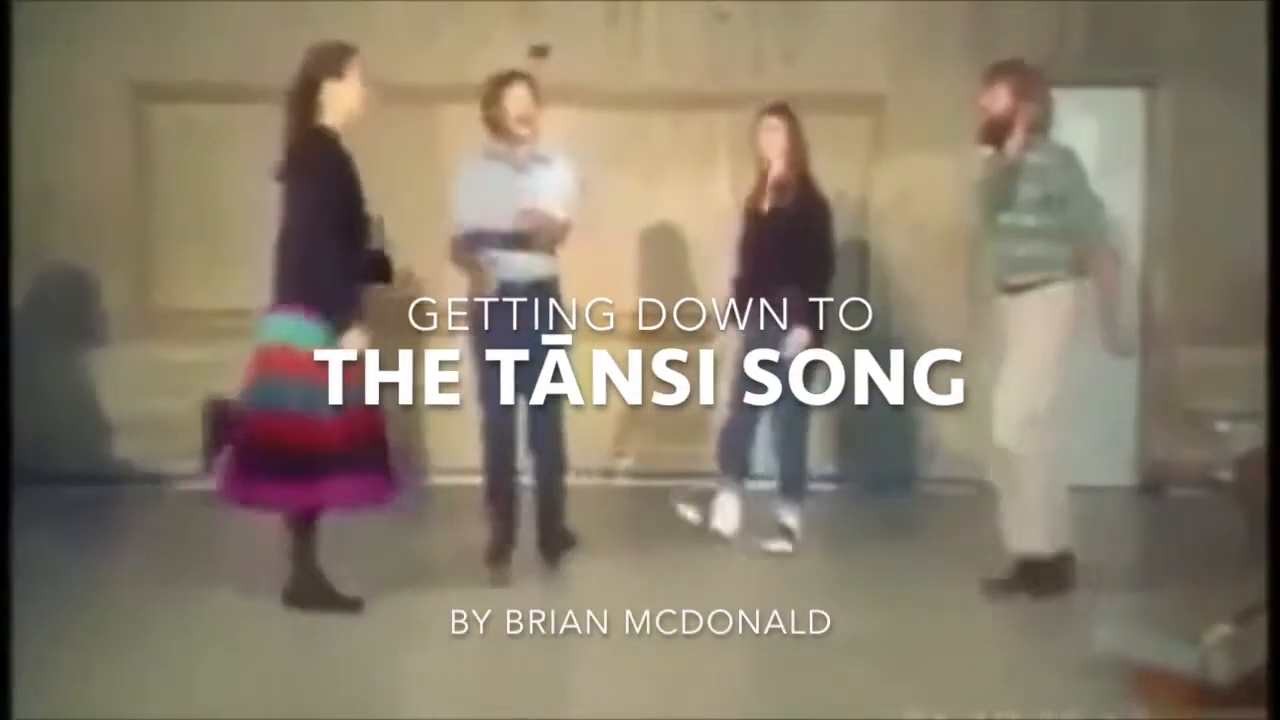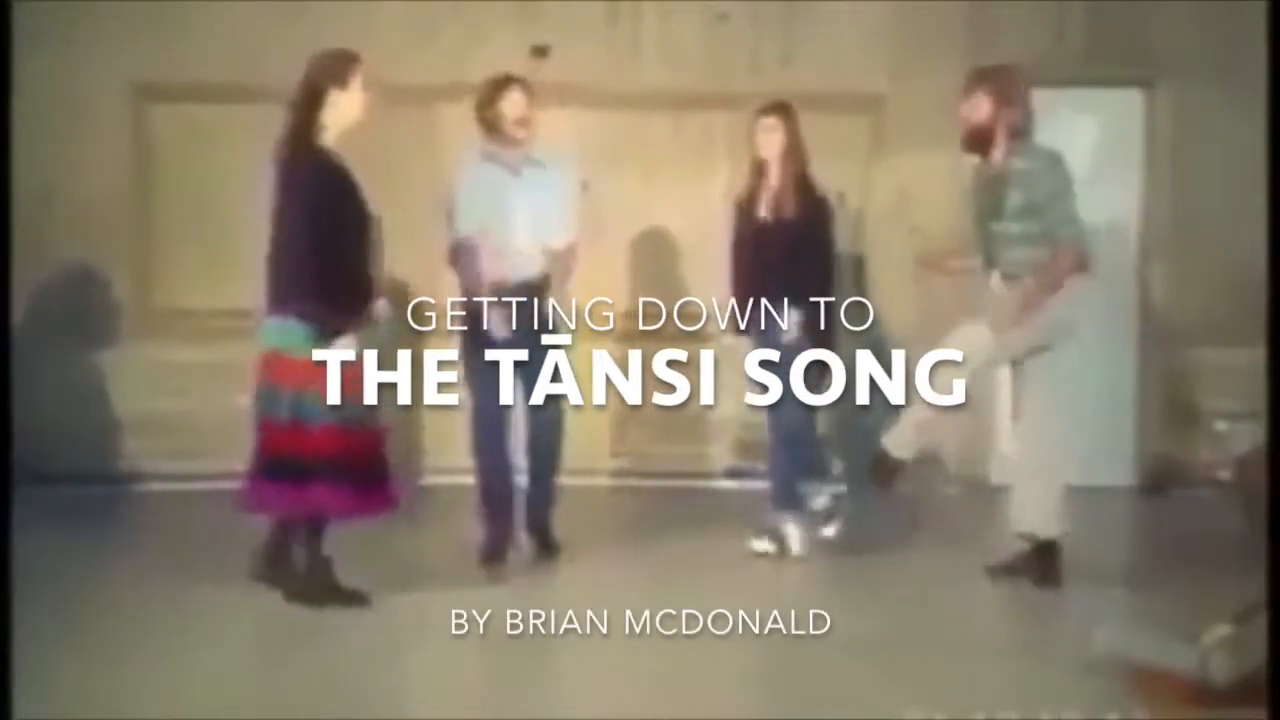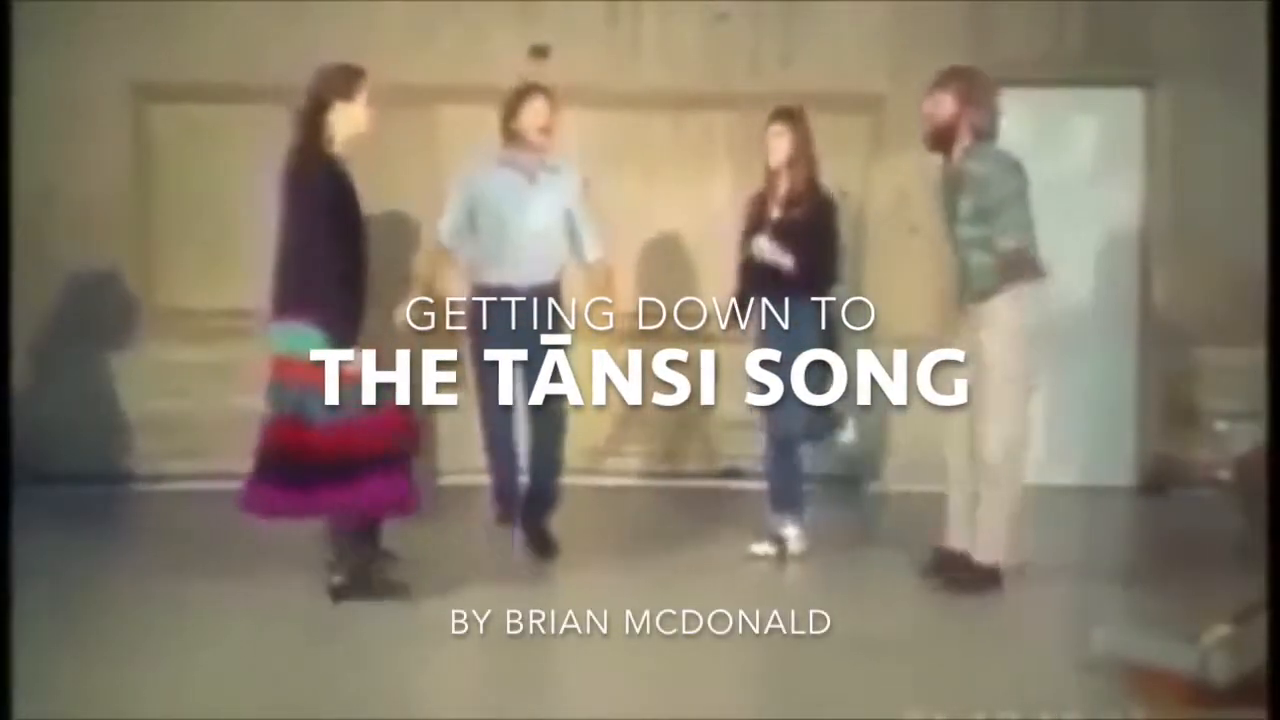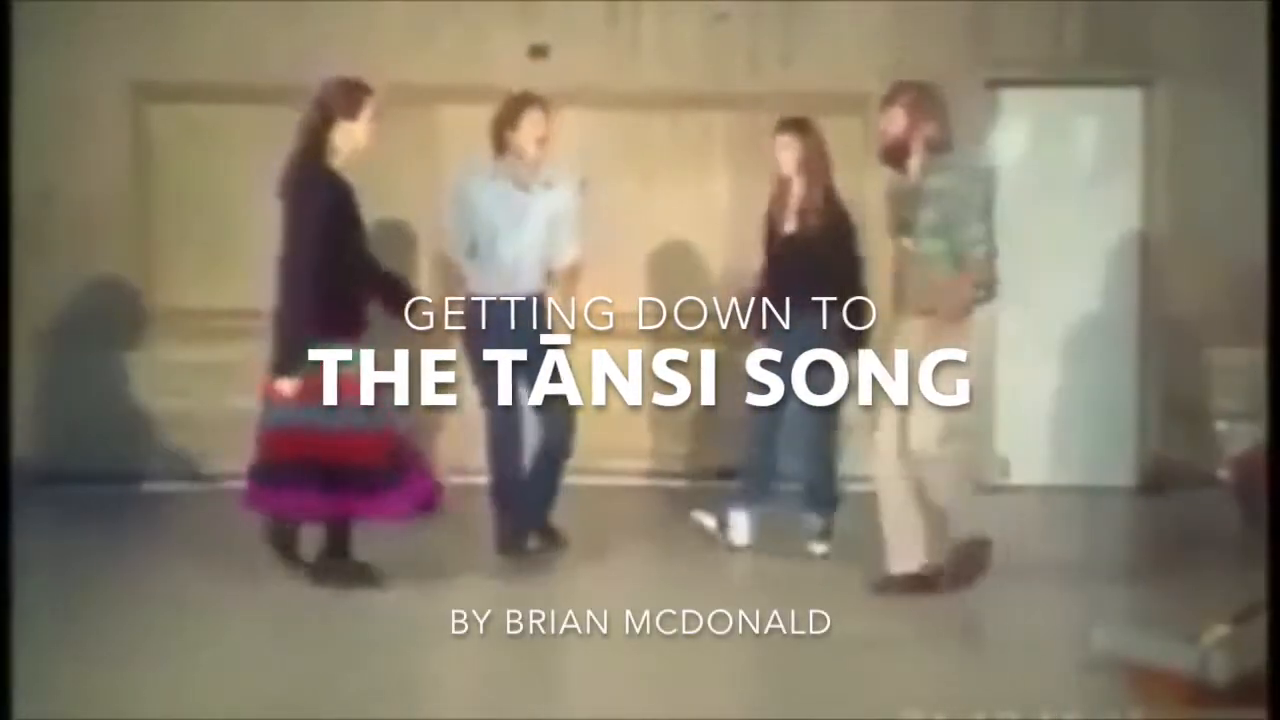
dt=0.4s
person 1, frame 1
left shoulder: (318, 151)
right shoulder: (322, 151)
right elbow: (320, 244)
left wrist: (378, 267)
right wrist: (346, 319)
left hip: (313, 315)
right hip: (310, 318)
left knee: (314, 439)
right knee: (314, 440)
right ankle: (305, 574)
person 1, frame 2
left shoulder: (320, 163)
right shoulder: (310, 165)
right elbow: (299, 251)
left wrist: (366, 296)
right wrist: (332, 327)
left hip: (320, 322)
right hip: (308, 328)
left knee: (316, 441)
right knee: (320, 444)
left ankle: (279, 556)
right ankle: (309, 567)
person 1, frame 3
left shoulder: (315, 168)
right shoulder: (321, 172)
right elbow: (323, 260)
right wrist: (344, 339)
left hip: (313, 326)
right hip: (316, 331)
left knee: (347, 443)
right knee: (346, 445)
left ankle: (354, 558)
right ankle: (354, 563)
person 1, frame 4
left shoulder: (322, 184)
right shoulder: (320, 188)
left elbow: (354, 263)
right elbow: (300, 277)
left wrist: (407, 300)
right wrist: (290, 362)
left hip: (329, 343)
right hip: (318, 350)
left knee: (318, 450)
right knee: (352, 448)
right ankle: (333, 557)
person 2, frame 1
left shoulder: (1056, 163)
right shoulder: (994, 167)
left elbow: (1097, 244)
left wrist: (1109, 320)
left hip: (1047, 303)
right hip: (1010, 304)
left knee: (1014, 427)
right knee: (1015, 431)
left ankle: (1044, 553)
right ankle: (1044, 552)
person 2, frame 2
left shoulder: (1041, 166)
right shoulder: (986, 173)
left elbow: (1070, 251)
left wrist: (1023, 300)
right wrist: (961, 263)
left hip: (1045, 300)
right hip: (1017, 299)
left knee: (953, 355)
left ankle: (896, 449)
right ankle: (1041, 545)
person 2, frame 3
left shoulder: (997, 170)
right shoulder: (954, 170)
left elbow: (1018, 251)
left wrist: (1004, 260)
left hip: (1010, 307)
right hip: (980, 311)
left knee: (999, 436)
right knee: (974, 430)
left ankle: (986, 559)
right ankle: (962, 545)
person 2, frame 4
left shoulder: (958, 181)
right shoulder: (901, 188)
left elbow: (980, 268)
left wrist: (945, 325)
left hip: (955, 323)
right hip: (915, 324)
left knee: (929, 441)
right knee: (892, 442)
left ankle: (964, 539)
right ankle: (912, 563)
person 3, frame 1
left shoulder: (557, 168)
right shoulder: (474, 172)
left elbow: (557, 229)
right elbow: (461, 243)
left wrist: (528, 224)
right wrist: (475, 271)
left hip: (543, 297)
right hip: (496, 301)
left knee: (547, 417)
right knee: (499, 420)
left ankle: (550, 521)
right ankle: (502, 531)
person 3, frame 2
left shoulder: (554, 174)
right shoulder: (469, 175)
left elbow: (565, 248)
right elbow: (462, 248)
left wrist: (548, 297)
right wrist: (487, 302)
left hip: (537, 306)
right hip: (486, 308)
left knee: (547, 417)
right knee: (489, 419)
left ankle: (539, 517)
right ankle: (497, 528)
person 3, frame 3
left shoulder: (567, 180)
right shoulder: (480, 179)
left elbow: (588, 247)
right elbow: (448, 241)
left hip: (544, 305)
right hip: (494, 305)
left knee: (550, 417)
right knee: (497, 414)
left ankle: (536, 518)
right ankle: (507, 506)
person 3, frame 4
left shoulder: (560, 192)
right shoulder: (473, 189)
left elbow: (568, 257)
right elbow: (458, 258)
left wrist: (565, 292)
right wrist: (470, 306)
left hip: (534, 312)
right hip: (487, 315)
left knee: (560, 417)
right knee: (504, 420)
left ankle: (534, 512)
right ankle: (511, 522)
person 4, frame 1
left shoulder: (806, 198)
right shoulder: (758, 199)
left elbow: (821, 267)
left wrist: (806, 324)
right wrist: (741, 310)
left hip: (793, 321)
right hip: (760, 318)
left knee: (788, 417)
right knee: (741, 410)
left ankle: (790, 518)
right ankle: (726, 505)
person 4, frame 2
left shoulder: (809, 202)
right shoulder: (749, 202)
left elbow: (822, 271)
left wrist: (803, 314)
right wrist: (744, 317)
left hip: (799, 325)
right hip: (765, 325)
left knee: (791, 420)
right knee: (785, 422)
left ankle: (790, 523)
right ankle: (790, 522)
person 4, frame 3
left shoulder: (818, 205)
right shoulder: (760, 204)
left elbow: (823, 273)
right elbow: (749, 264)
left wrist: (783, 258)
right wrist: (741, 307)
left hip: (804, 321)
right hip: (770, 321)
left knee: (792, 424)
right knee: (779, 426)
right ankle: (788, 528)
person 4, frame 4
left shoulder: (831, 215)
right shoulder: (778, 209)
left elbow: (849, 283)
left wrist: (847, 343)
right wrist: (764, 329)
left hip: (819, 334)
right hip: (781, 332)
left knee: (816, 433)
right knee: (762, 425)
left ankle: (822, 523)
right ankle: (740, 517)
